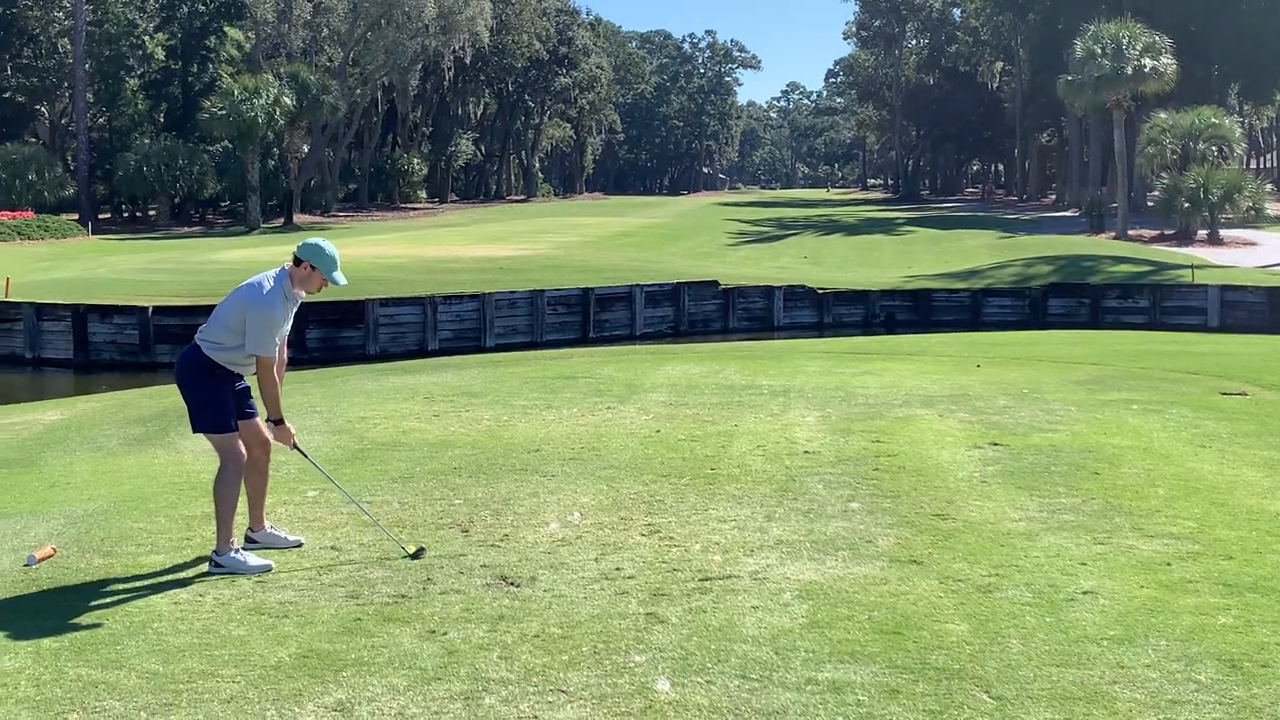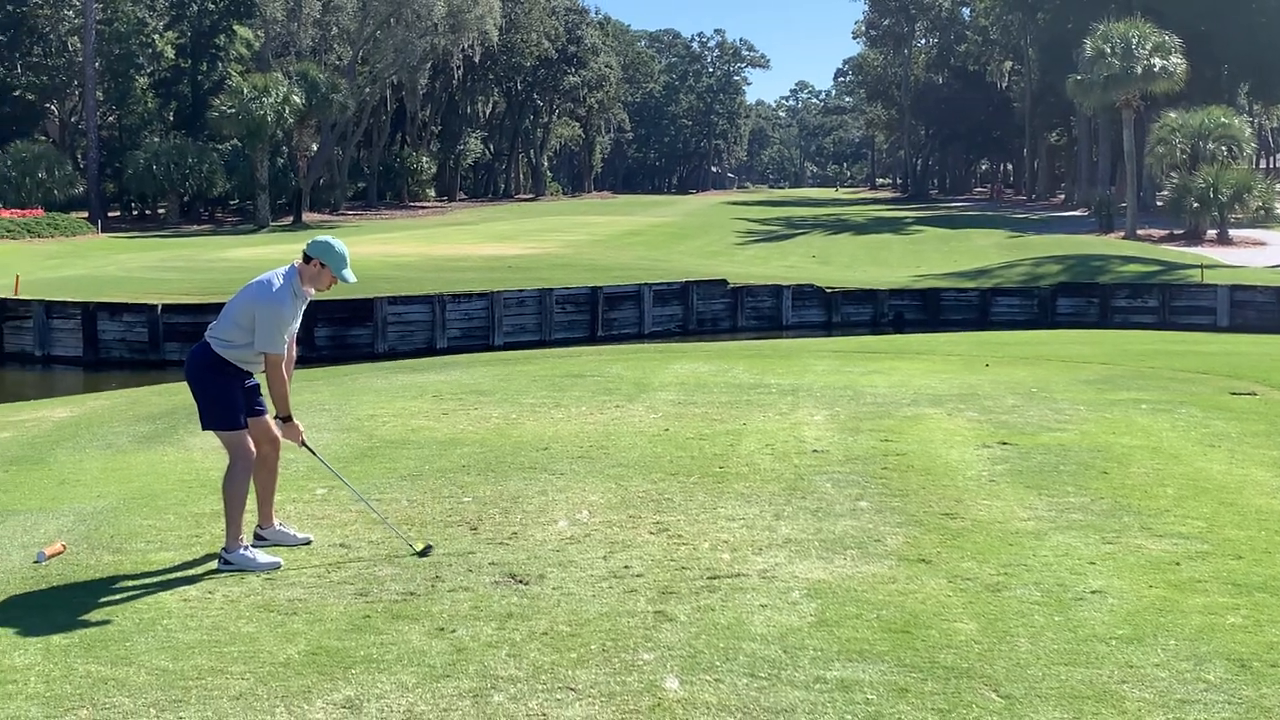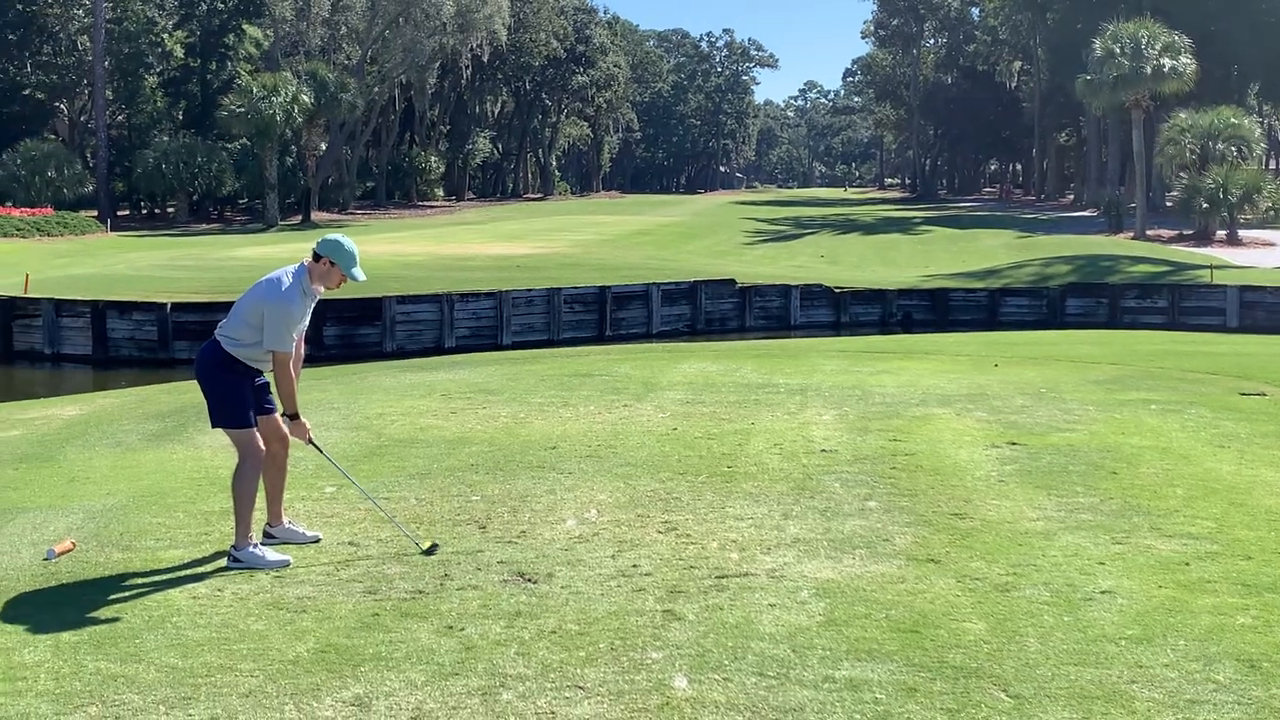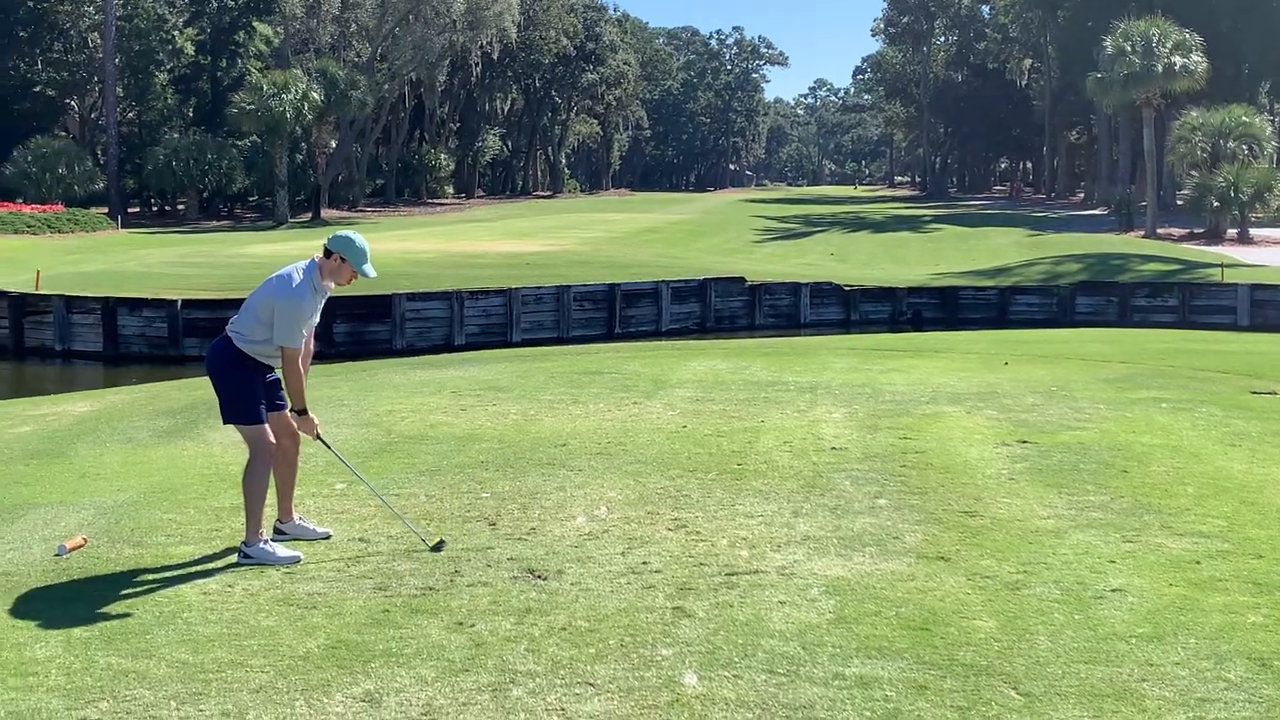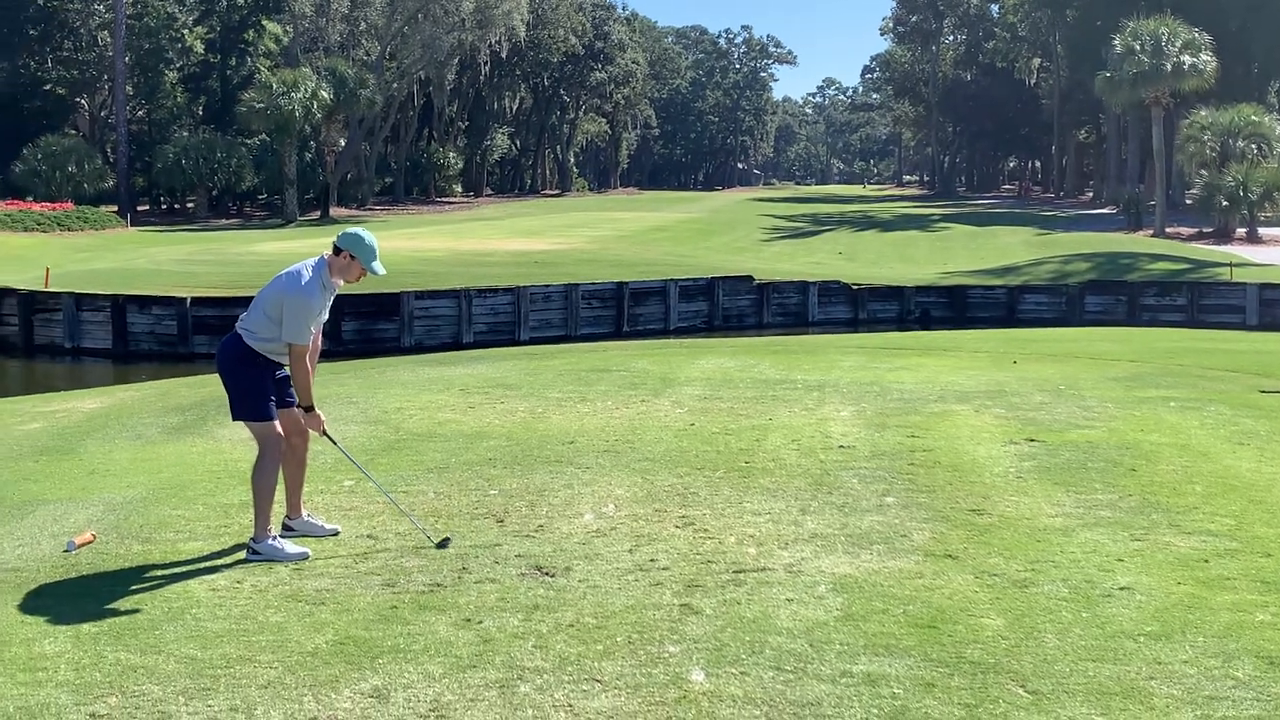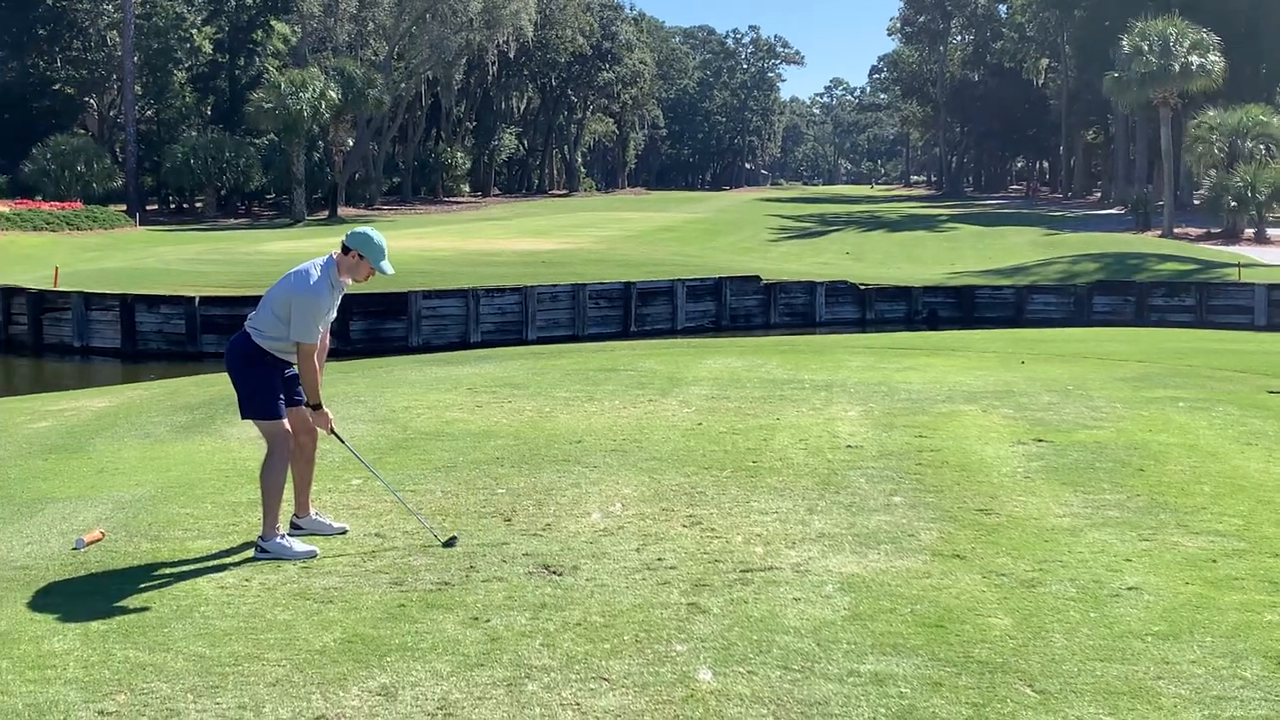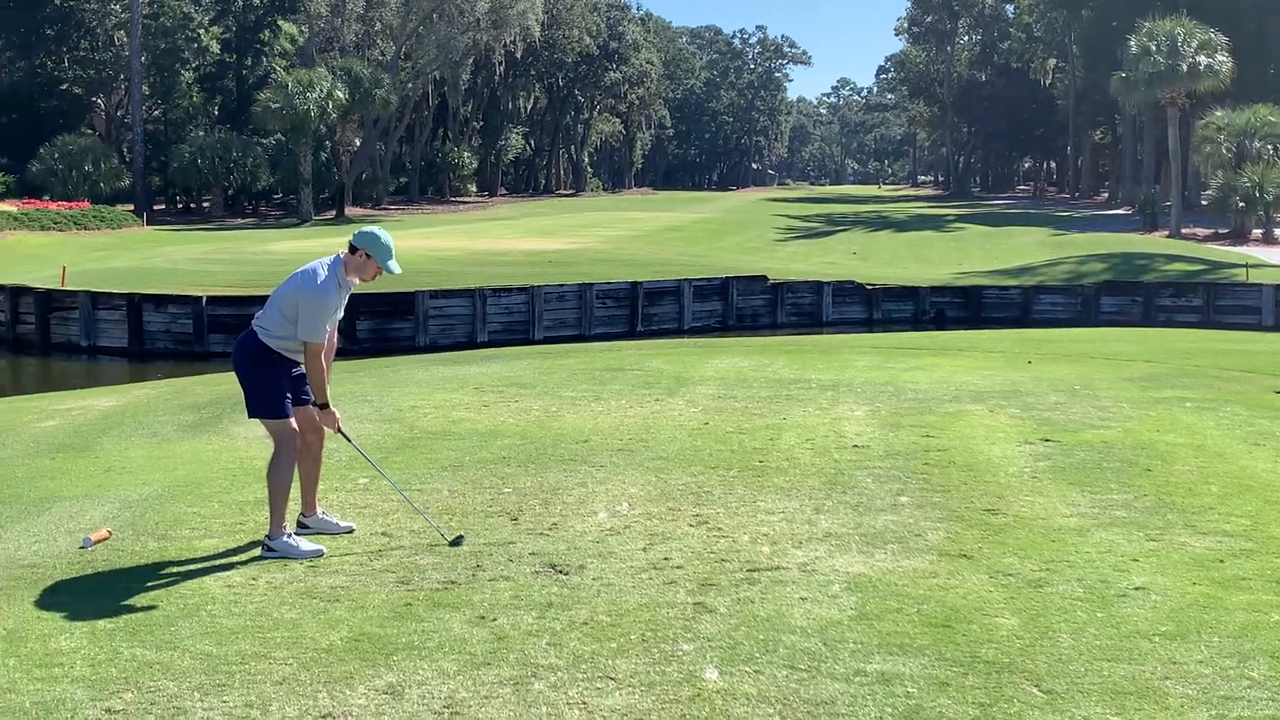
dt=0.1s
person 1, frame 1
left shoulder: (289, 291)
right shoulder: (267, 301)
left elbow: (280, 353)
right elbow: (266, 370)
left wrist: (273, 415)
right wrist: (278, 421)
left hip: (226, 371)
right hip: (202, 370)
left knee: (260, 445)
right knee: (235, 457)
left ankle: (258, 529)
right ankle: (224, 552)
person 1, frame 2
left shoulder: (299, 289)
right shoulder: (276, 299)
left elbow: (288, 349)
right elbow: (274, 367)
left wrist: (282, 412)
right wrist: (287, 418)
left hip: (236, 368)
right hip: (212, 367)
left knee: (270, 443)
right knee: (244, 454)
left ankle: (267, 526)
right ankle: (233, 549)
person 1, frame 3
left shoulder: (308, 287)
right shoulder: (285, 297)
left elbow: (297, 347)
right elbow: (282, 365)
left wrist: (290, 409)
right wrist: (294, 416)
left hip: (246, 367)
right hip: (222, 366)
left knee: (279, 441)
right knee: (253, 452)
left ankle: (276, 524)
right ankle: (242, 547)
person 1, frame 4
left shoulder: (319, 283)
right shoulder: (296, 293)
left elbow: (306, 343)
right elbow: (291, 360)
left wrist: (298, 402)
right wrist: (302, 411)
left hip: (258, 362)
right hip: (233, 361)
left knee: (289, 438)
right knee: (264, 447)
left ankle: (287, 520)
right ankle: (253, 543)
person 1, frame 5
left shoulder: (327, 280)
right shoulder: (305, 290)
left elbow: (314, 341)
right elbow: (299, 357)
left wrist: (306, 400)
right wrist: (309, 408)
left hip: (267, 359)
right hip: (243, 358)
left knee: (298, 435)
right knee: (273, 444)
left ankle: (295, 517)
right ankle: (261, 539)
person 1, frame 6
left shoulder: (336, 279)
right shoulder: (313, 289)
left elbow: (322, 339)
right elbow: (307, 356)
left wrist: (315, 394)
right wrist: (316, 406)
left hip: (276, 358)
right hip: (252, 357)
left knee: (306, 433)
right knee: (282, 442)
left ankle: (303, 516)
right ankle: (269, 537)
person 1, frame 7
left shoulder: (343, 278)
right shoulder: (321, 288)
left elbow: (330, 338)
right elbow: (314, 355)
left wrist: (323, 392)
right wrist: (324, 405)
left hip: (283, 357)
right hip: (259, 356)
left knee: (313, 432)
right knee: (289, 441)
left ankle: (310, 514)
right ankle: (276, 536)
